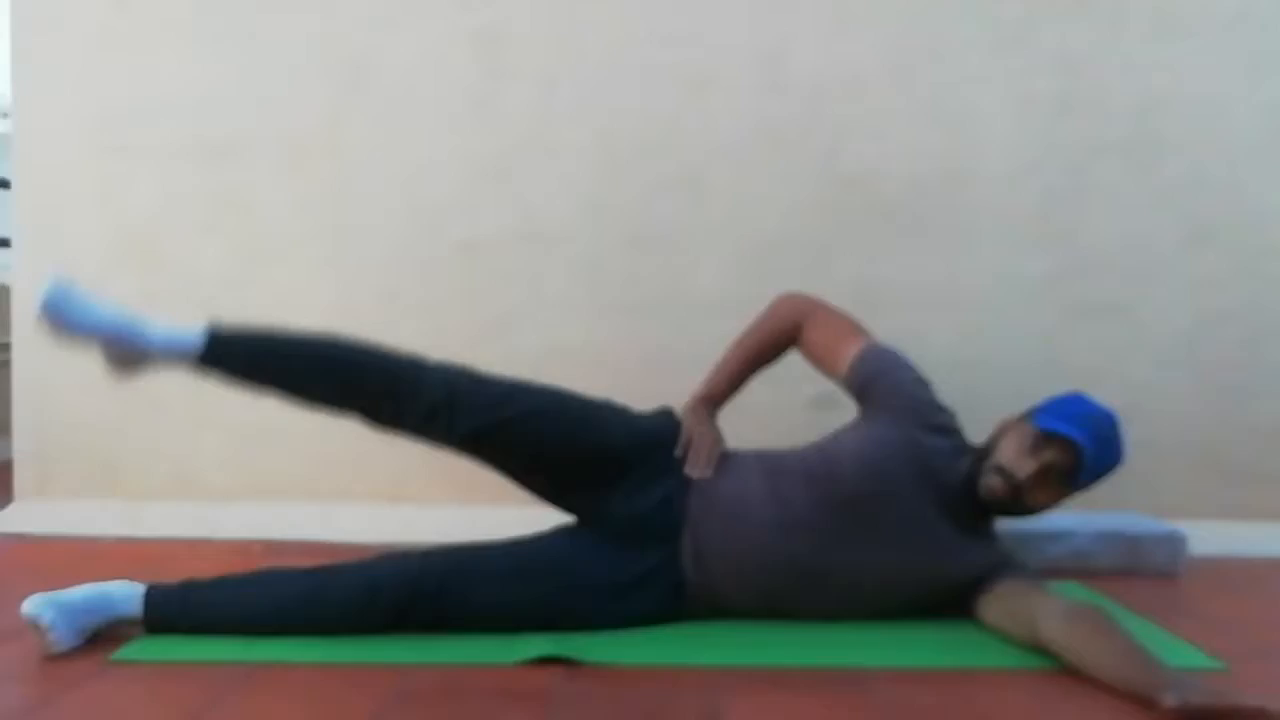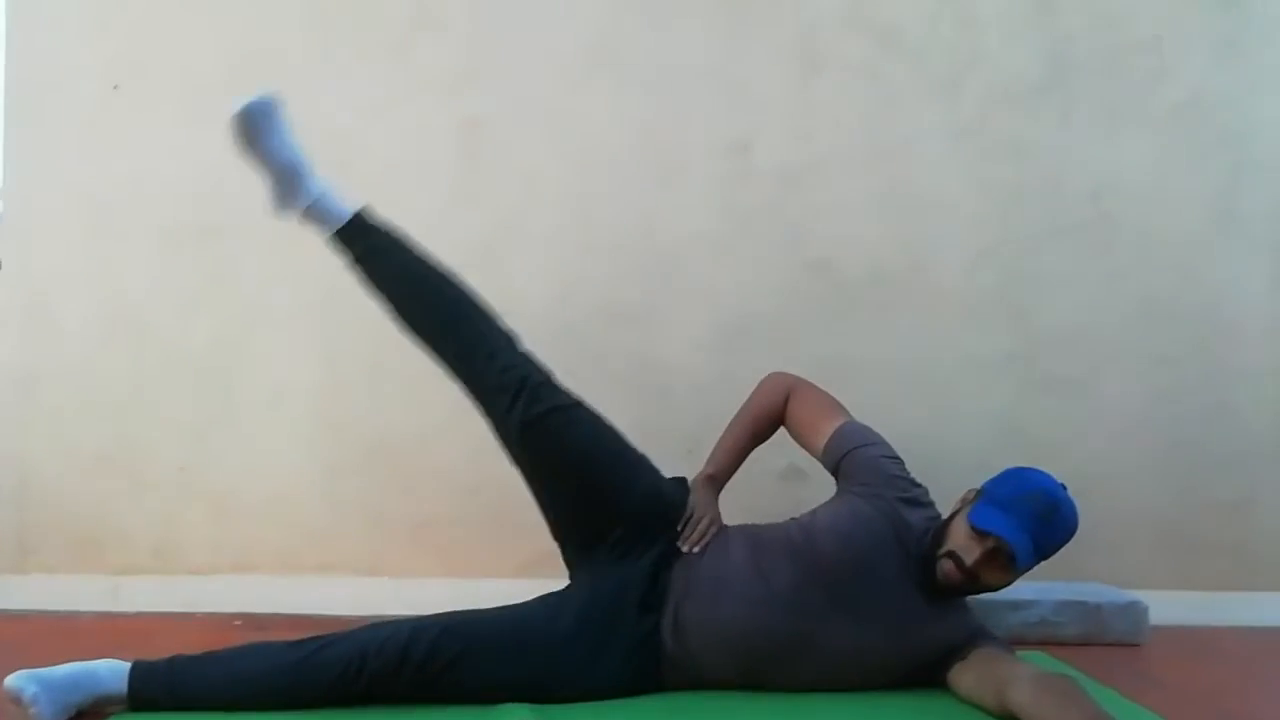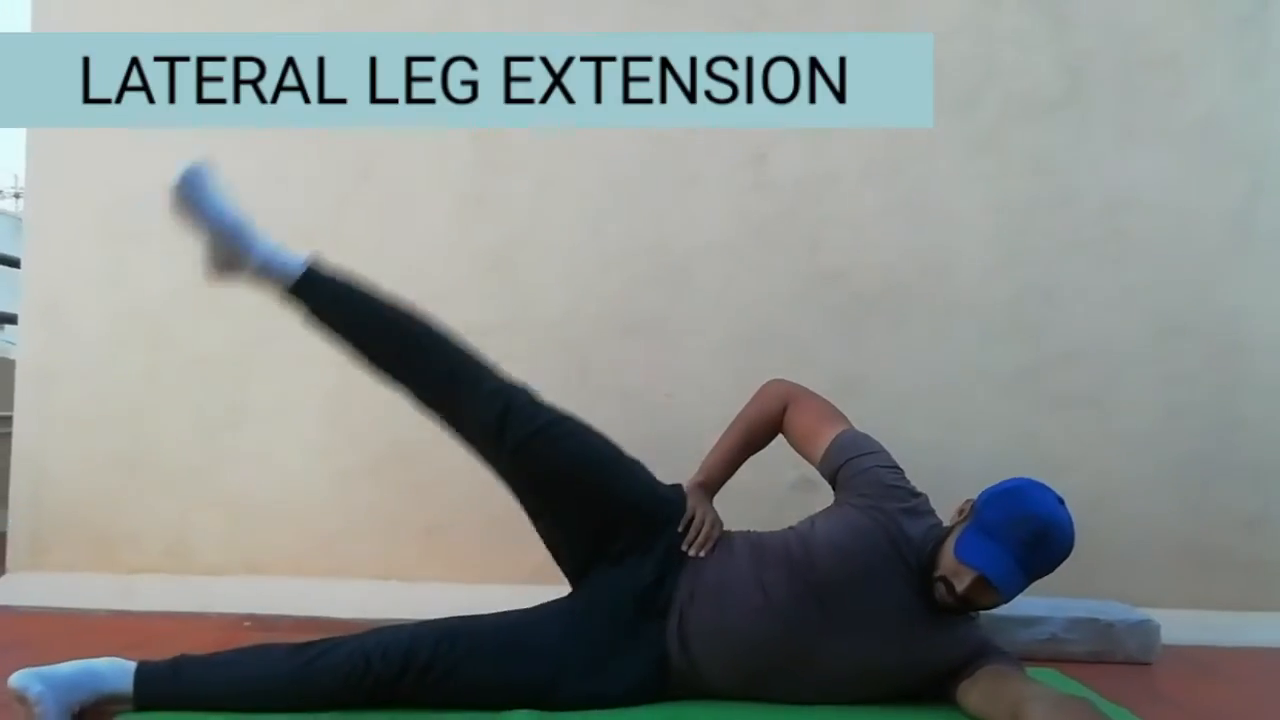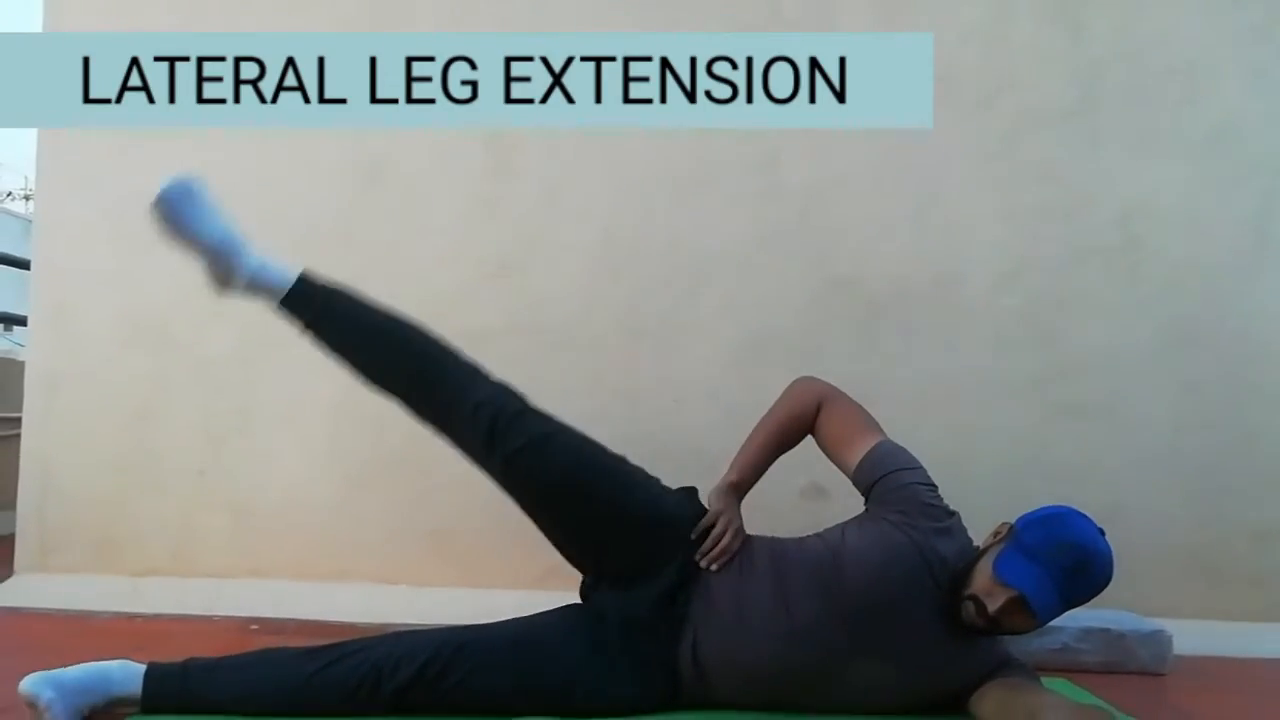
dt=1s
person 1, frame 1
left shoulder: (972, 563)
right shoulder: (921, 417)
right elbow: (800, 310)
right wrist: (706, 402)
left hip: (655, 582)
right hip: (651, 474)
left knee: (414, 589)
right knee: (444, 402)
left ankle: (132, 604)
right ankle: (174, 339)
person 1, frame 2
right shoulder: (898, 497)
right elbow: (786, 395)
right wrist: (713, 477)
right hip: (647, 534)
right knee: (516, 388)
right ankle: (321, 206)
person 1, frame 3
right shoulder: (892, 506)
right elbow: (784, 393)
right wrist: (701, 485)
right hip: (651, 554)
right knee: (488, 404)
right ankle: (270, 258)
person 1, frame 4
right shoulder: (919, 513)
right elbow: (817, 397)
right wrist: (731, 489)
right hip: (661, 551)
right knee: (491, 418)
right ankle: (258, 272)
